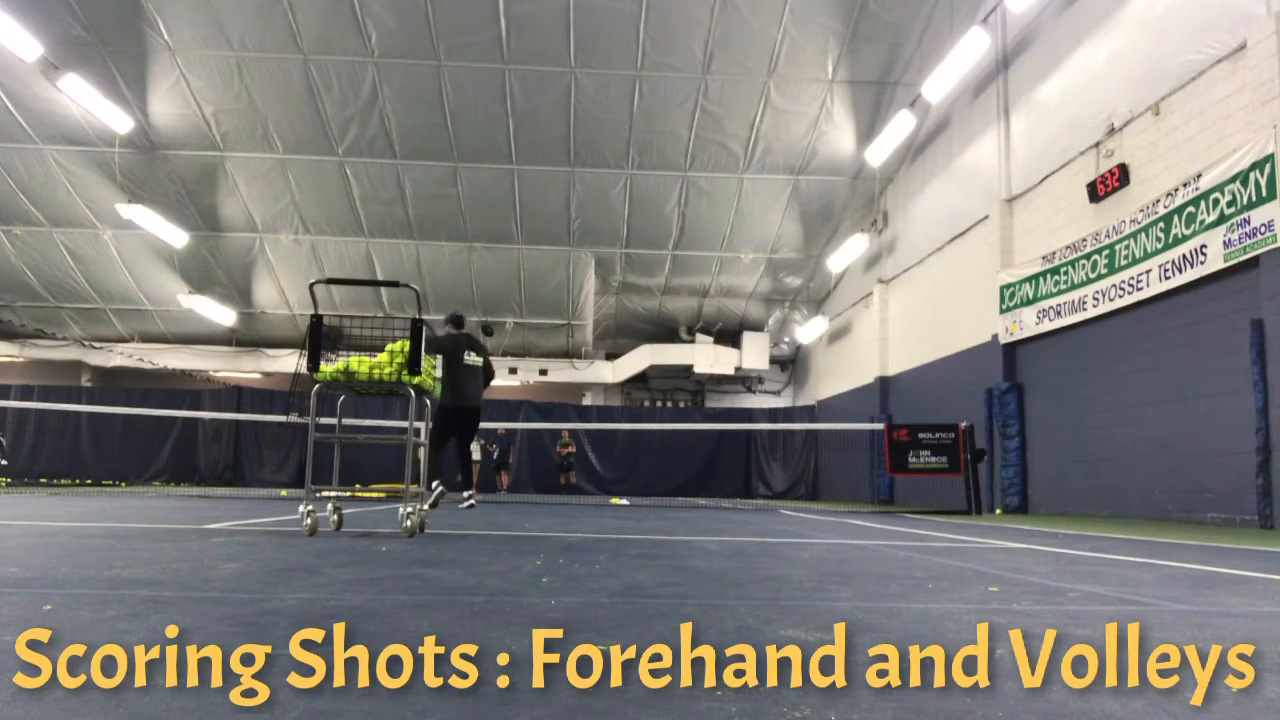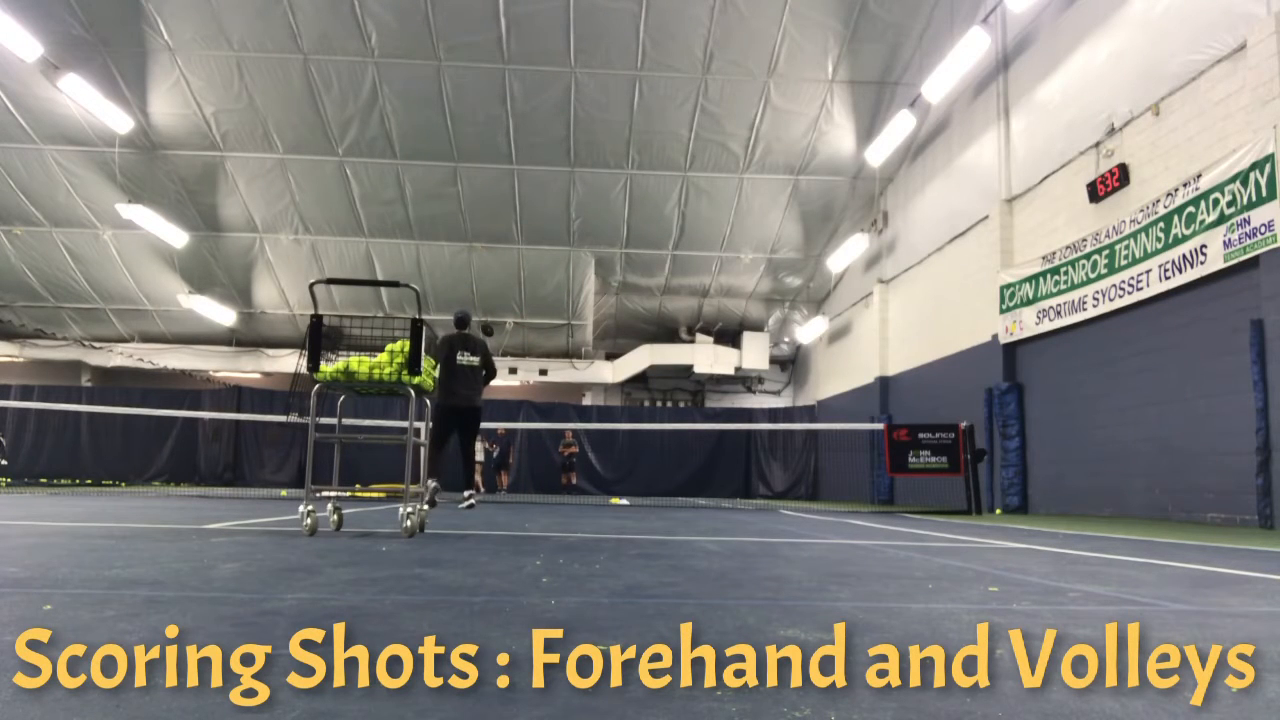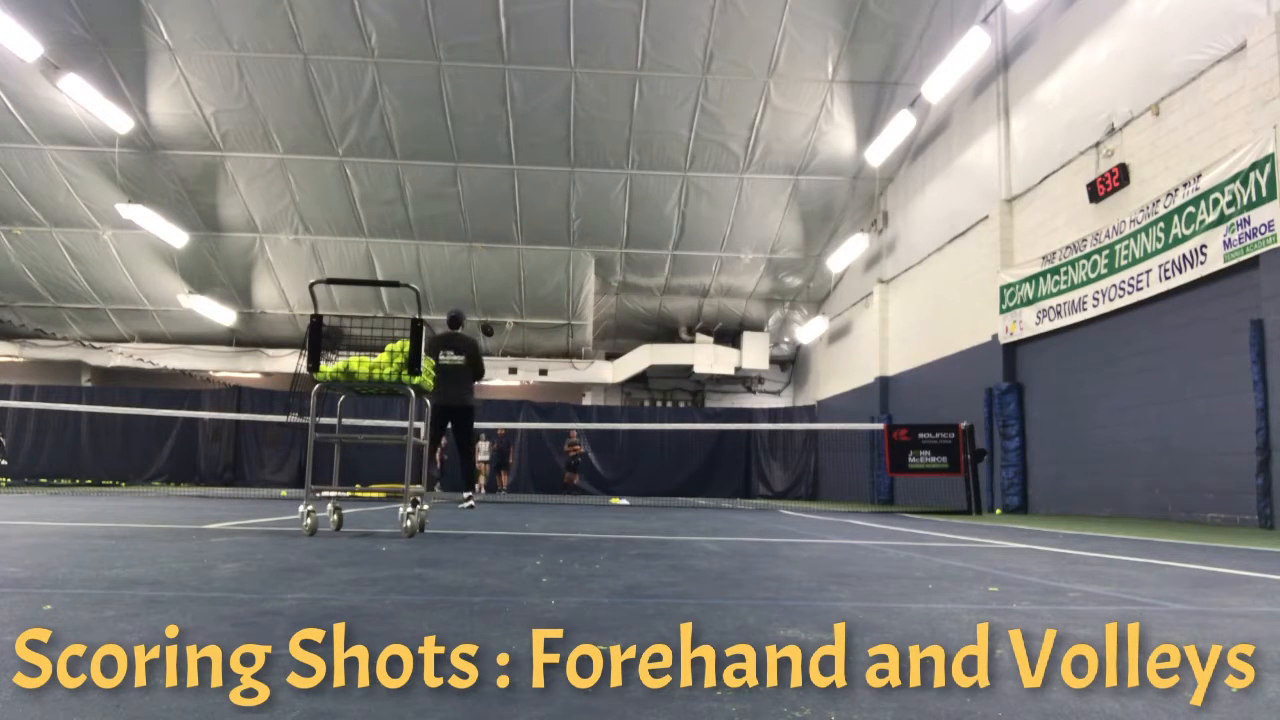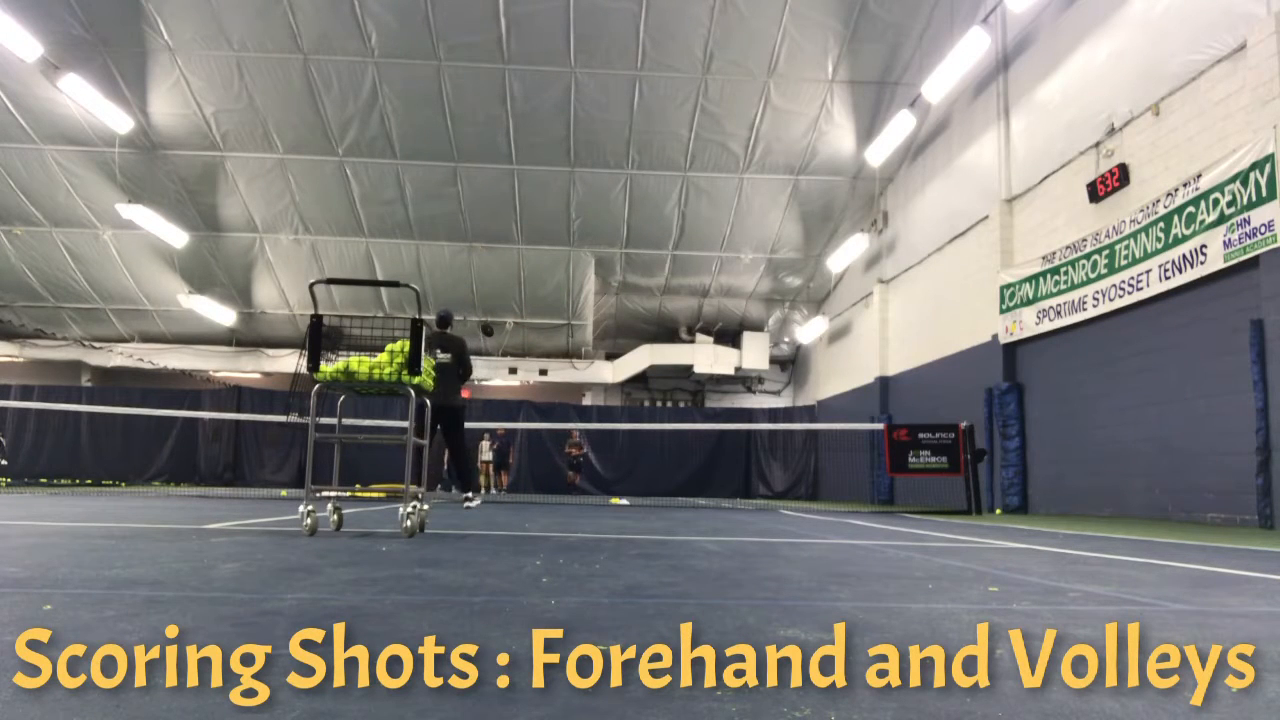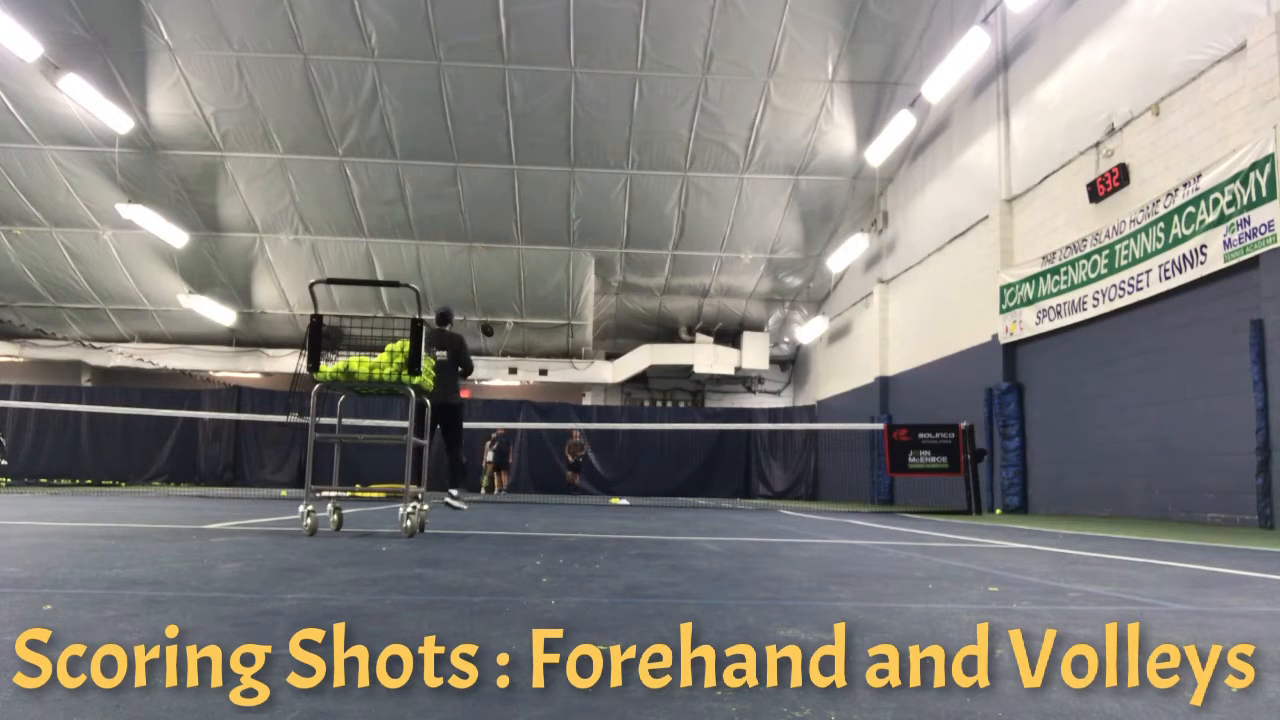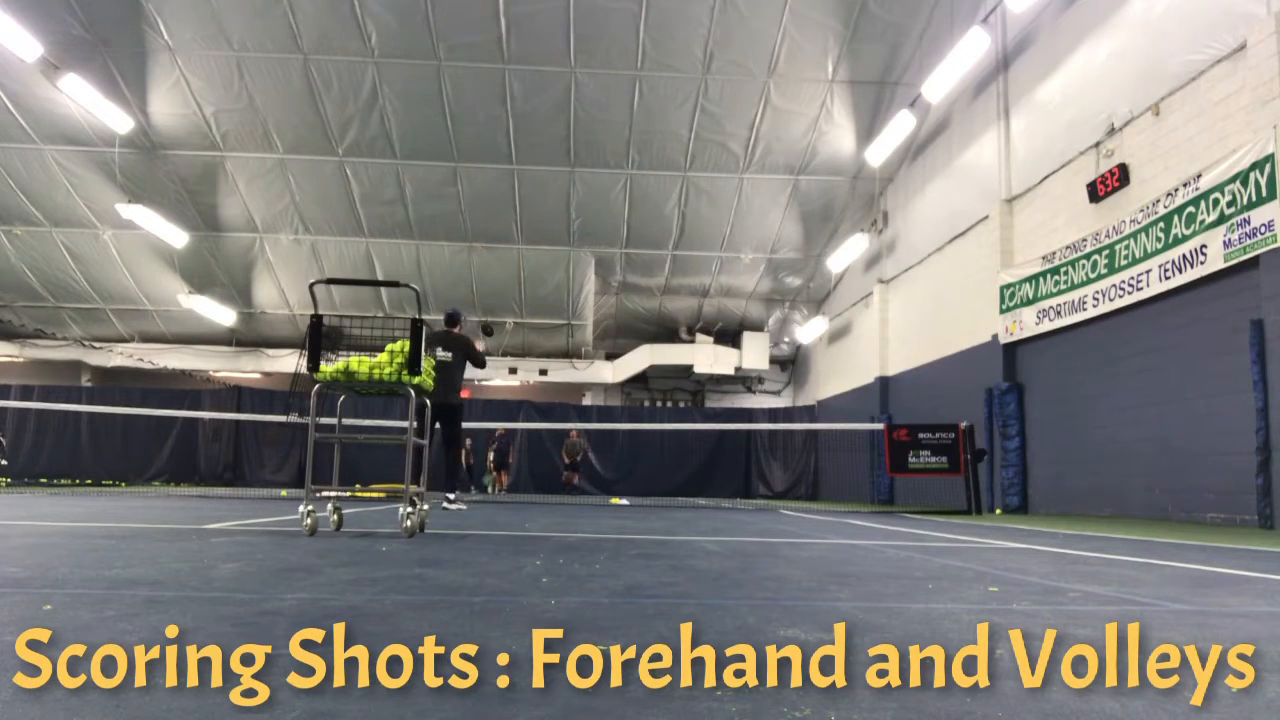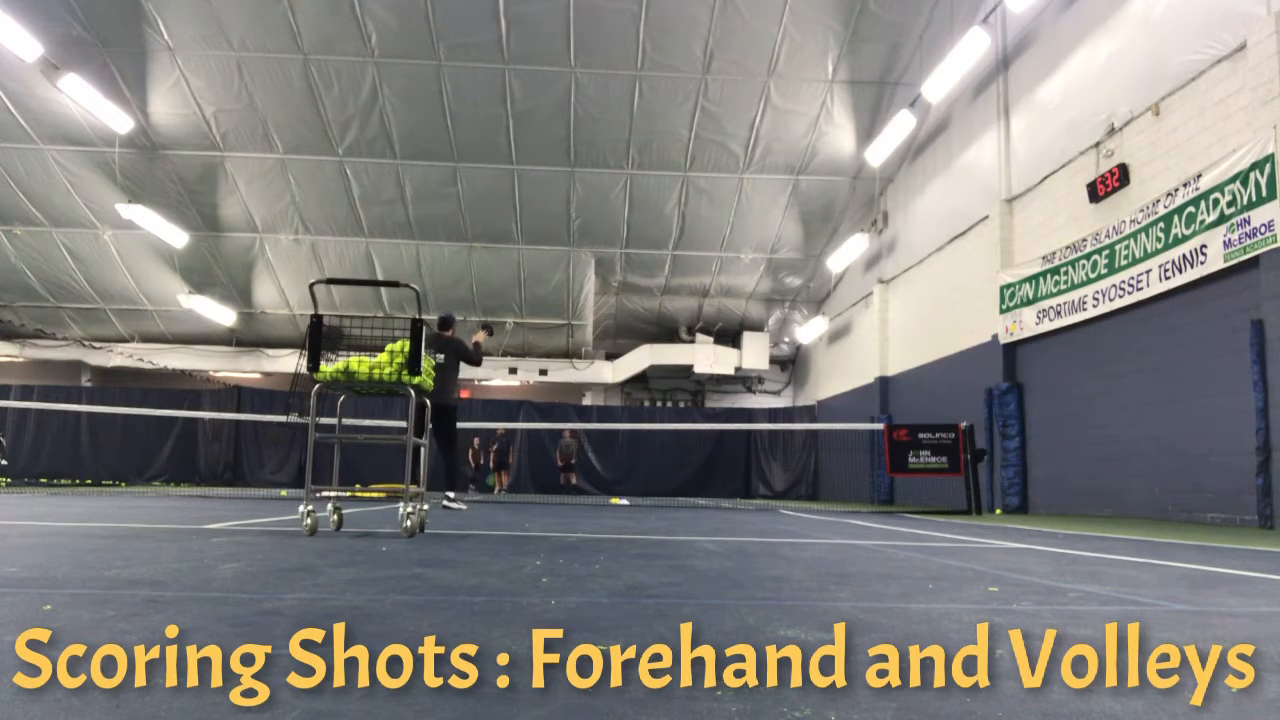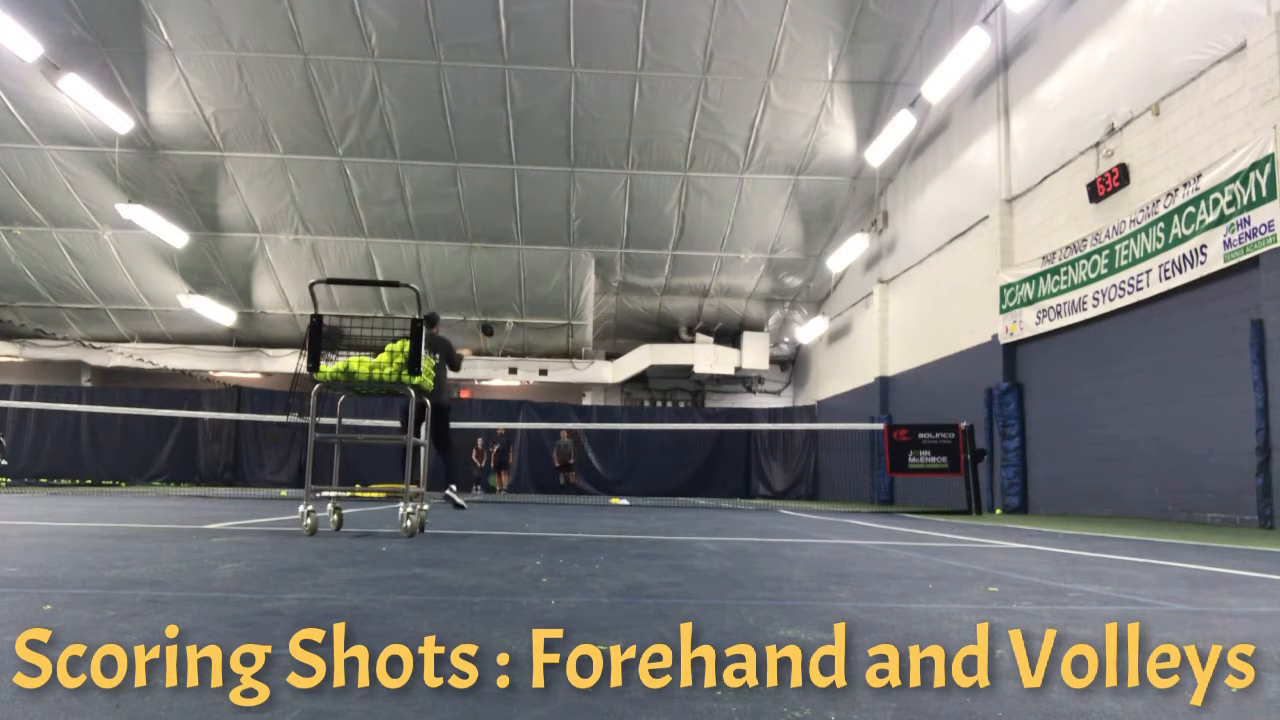
dt=0.3s
person 1, frame 1
left shoulder: (451, 340)
right shoulder: (479, 345)
left elbow: (429, 344)
right elbow: (490, 374)
left hip: (452, 403)
right hip: (474, 405)
left knee: (435, 445)
right knee: (464, 448)
left ankle: (436, 484)
right ankle: (469, 493)
person 1, frame 2
left shoulder: (447, 341)
right shoulder: (480, 344)
left elbow: (434, 360)
right elbow: (491, 372)
left hip: (448, 403)
right hip: (473, 405)
left knee: (435, 446)
right knee: (467, 449)
left ankle: (432, 482)
right ankle: (469, 493)
person 1, frame 3
left shoulder: (434, 342)
right shoulder: (470, 343)
right elbow: (480, 372)
left hip: (438, 402)
right hip: (464, 404)
left knee: (428, 448)
right knee: (466, 450)
right ankle: (468, 495)
person 1, frame 4
left shoulder: (423, 342)
right shoulder: (458, 343)
right elbow: (467, 371)
left hip: (427, 402)
right hip: (452, 403)
right knee: (458, 449)
right ankle: (468, 495)
person 1, frame 5
left shoulder: (422, 340)
right shoulder: (457, 340)
right elbow: (468, 368)
left hip: (425, 400)
right hip: (450, 401)
right knee: (454, 448)
right ankle: (453, 492)
person 1, frame 6
left shoulder: (428, 339)
right shoulder: (463, 341)
right elbow: (481, 363)
right wrist: (479, 350)
left hip: (426, 399)
right hip: (450, 401)
right knee: (452, 449)
right ankle: (450, 496)
person 1, frame 7
left shoulder: (423, 342)
right shoulder: (455, 344)
right elbow: (476, 361)
right wrist: (477, 343)
left hip: (419, 401)
right hip: (444, 403)
right knee: (449, 449)
right ankle: (450, 494)
person 1, frame 8
right shoulder: (444, 343)
right elbow: (455, 366)
right wrist: (460, 355)
left hip: (412, 401)
right hip: (438, 402)
right knee: (445, 447)
right ankle: (451, 487)
